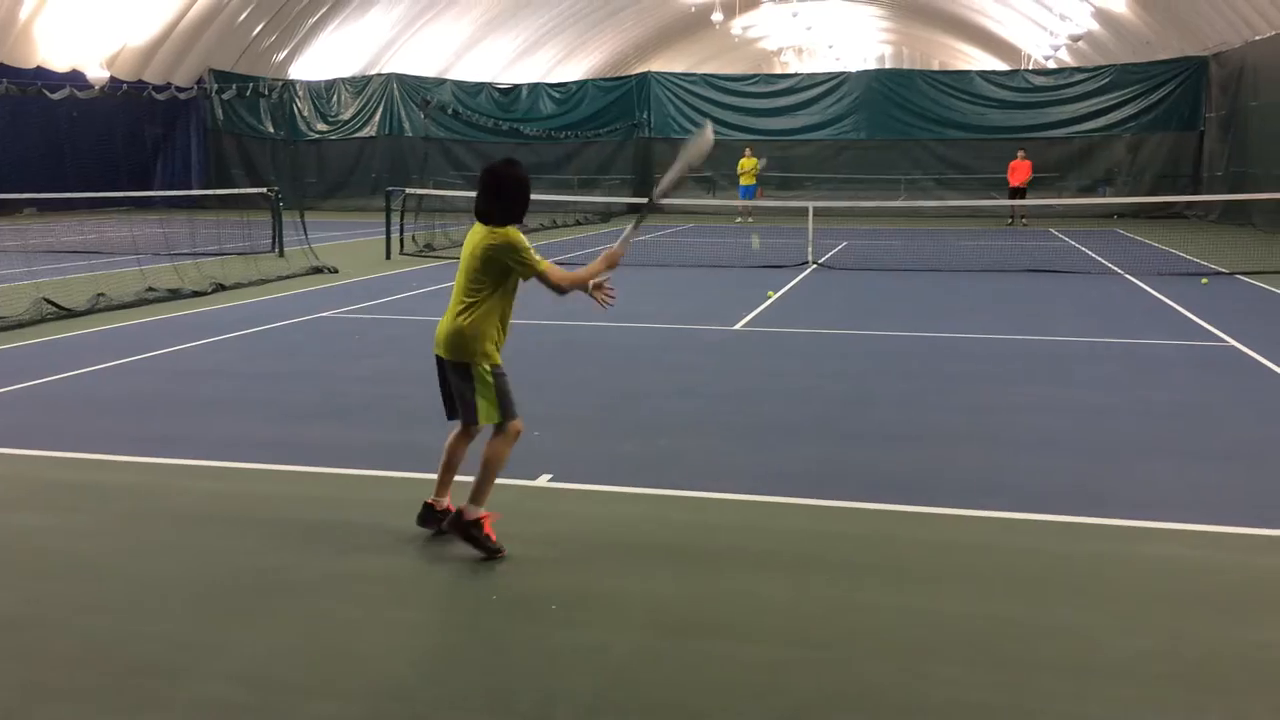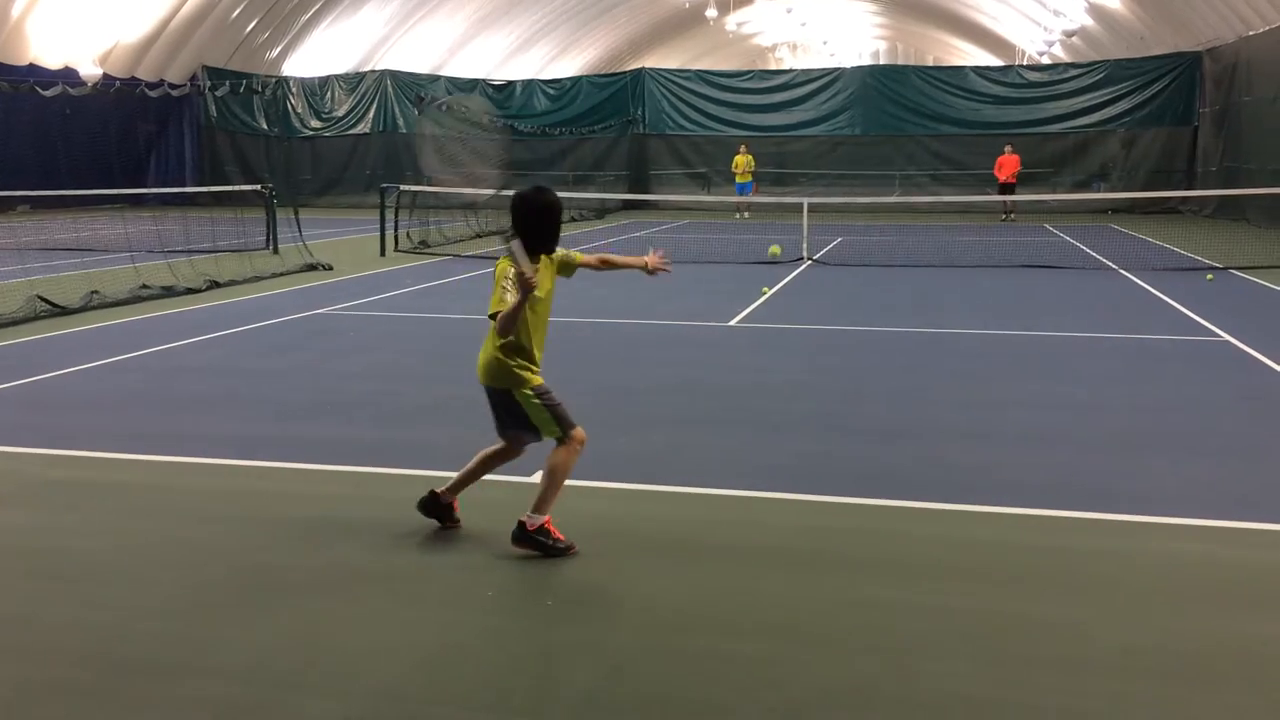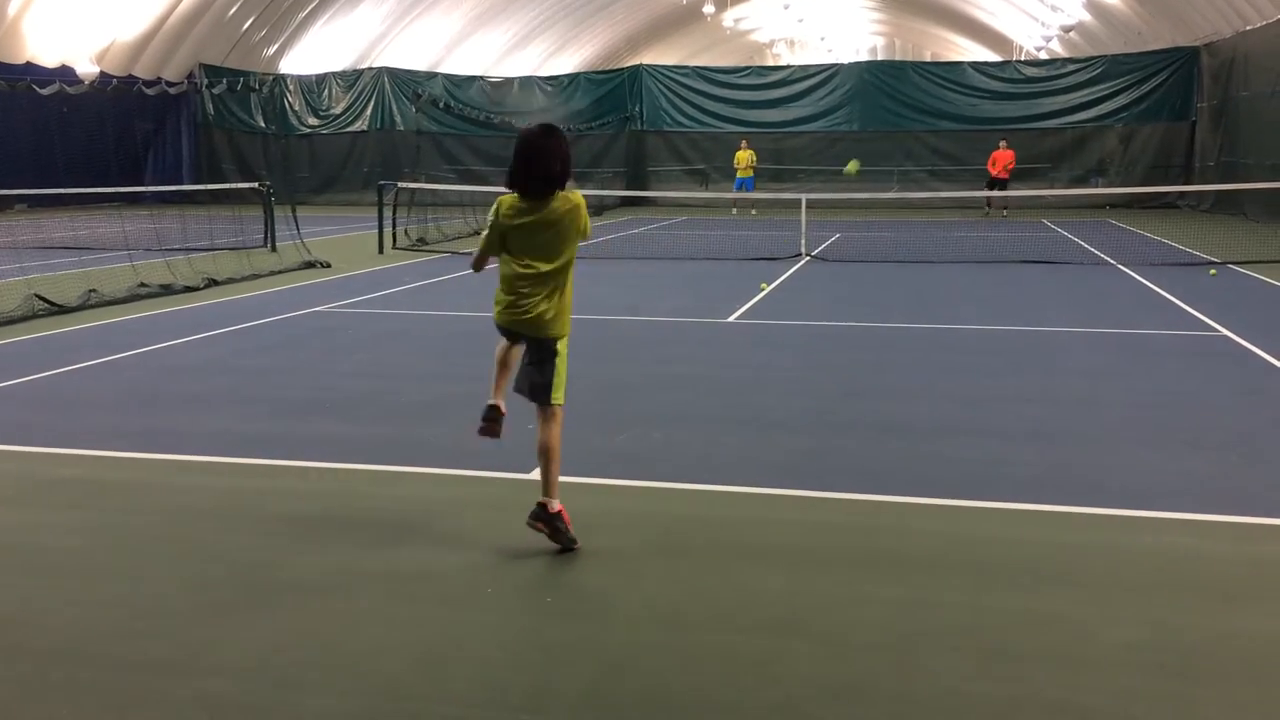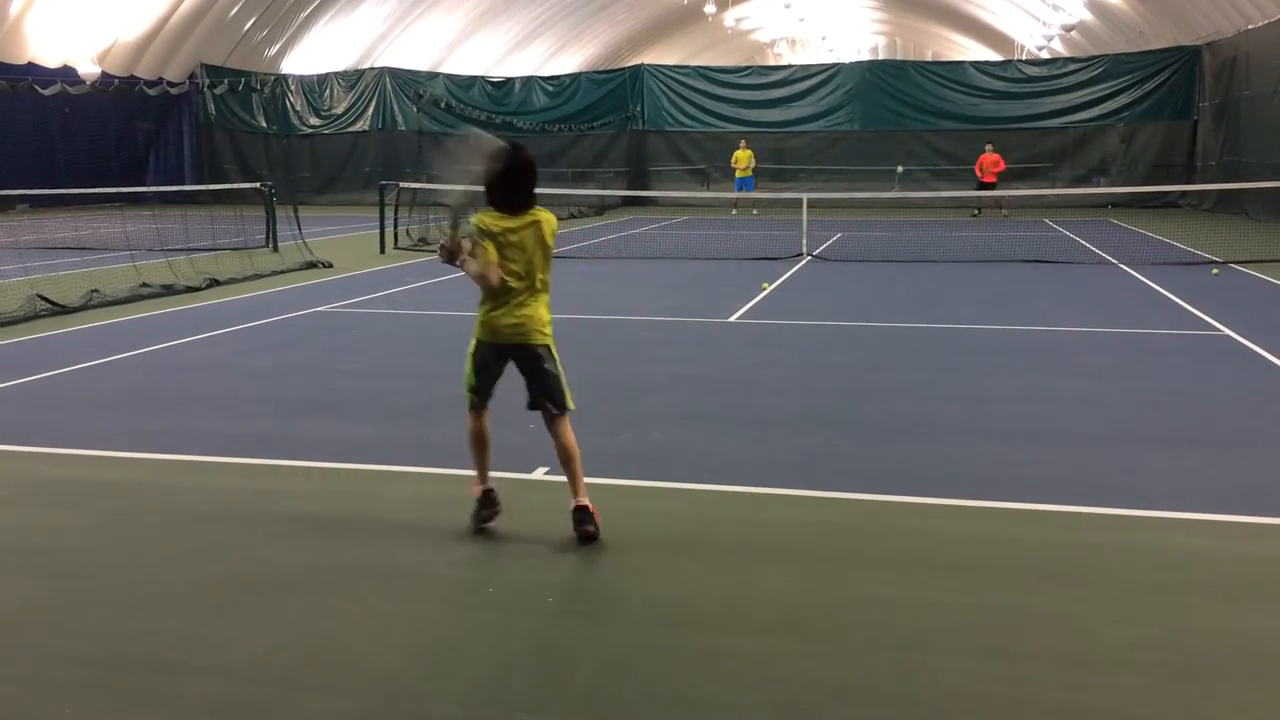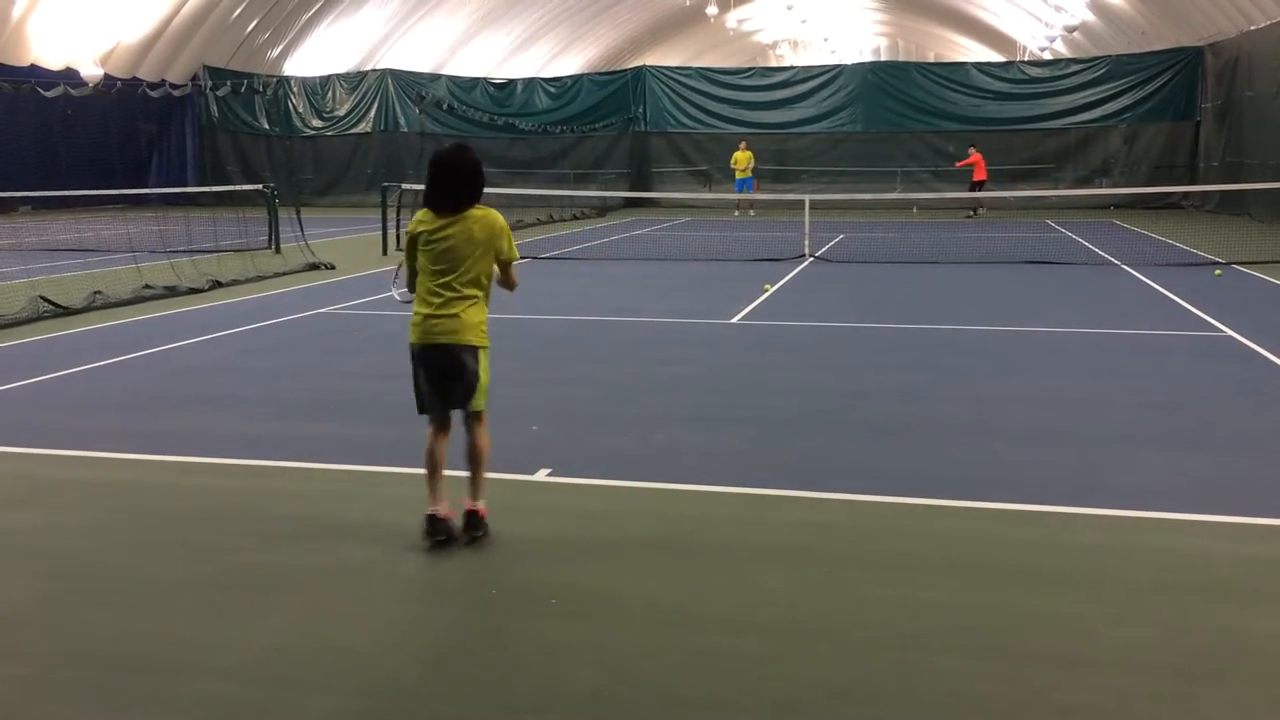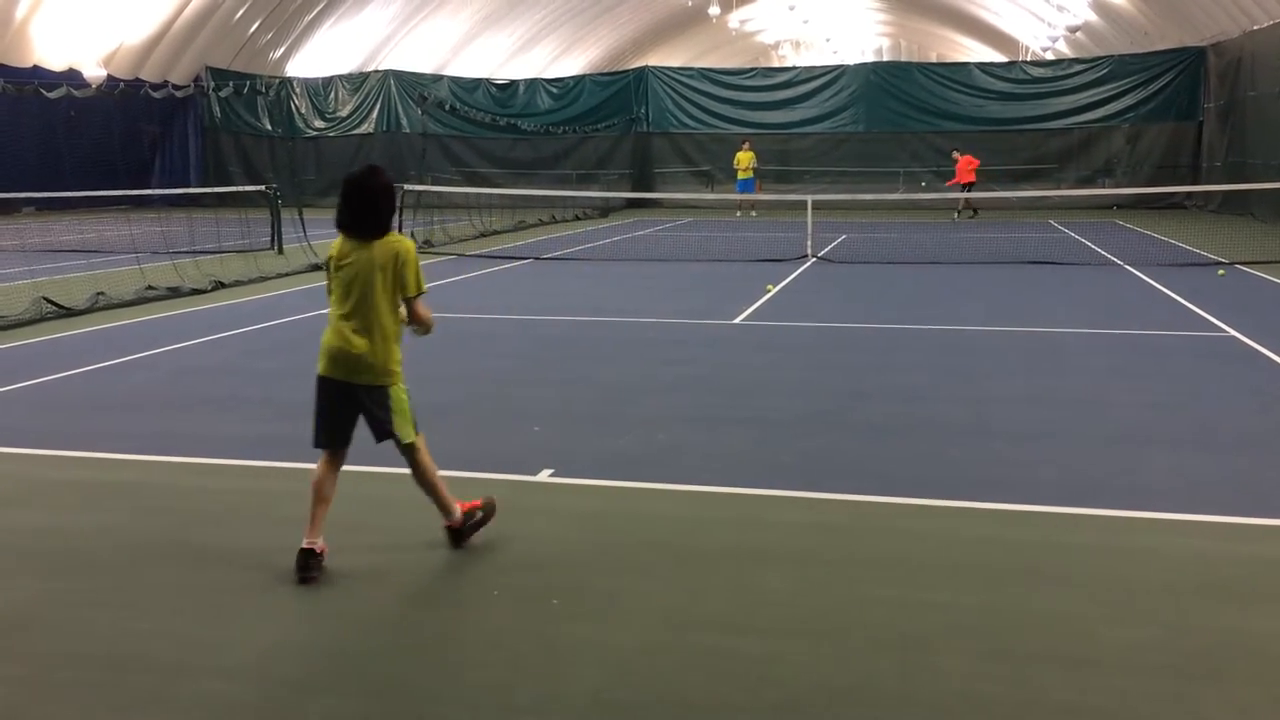
dt=0.4s
person 1, frame 1
left shoulder: (482, 231)
right shoulder: (506, 239)
left elbow: (540, 268)
right elbow: (558, 284)
left wrist: (586, 283)
right wrist: (602, 264)
left hip: (451, 341)
right hip: (472, 346)
left knee: (469, 425)
right knee: (508, 428)
left ankle: (437, 506)
right ankle: (472, 516)
person 1, frame 2
left shoulder: (551, 258)
right shoulder: (509, 269)
left elbow: (599, 261)
right elbow: (502, 328)
left wrist: (641, 263)
right wrist: (522, 298)
left hip: (508, 370)
right hip: (511, 372)
left knee: (514, 444)
right knee: (572, 438)
left ankle: (442, 498)
right ankle: (534, 525)
person 1, frame 3
left shoulder: (506, 207)
right shoulder: (573, 205)
left elbow: (478, 264)
left hip: (509, 315)
right hip: (549, 323)
left knee: (513, 341)
right knee: (550, 412)
left ankle: (494, 405)
right ankle: (549, 507)
person 1, frame 4
left shoulder: (484, 223)
right shoulder: (546, 221)
left elbow: (490, 280)
left wrist: (461, 258)
left hip: (492, 332)
right hip: (533, 332)
left knee: (477, 409)
right knee: (557, 419)
left ankle: (485, 492)
right ankle: (581, 507)
person 1, frame 5
left shoulder: (420, 224)
right shoulder: (491, 222)
left elbow: (412, 283)
right elbow: (510, 283)
left hip: (425, 335)
right hip: (466, 335)
left knee: (439, 425)
right knee: (475, 420)
left ankle: (436, 513)
right ankle: (475, 509)
person 1, frame 6
left shoulder: (337, 249)
right shoulder: (399, 248)
right elbow: (418, 316)
right wrist: (425, 323)
left hip: (333, 364)
right hip: (377, 366)
left knee: (331, 455)
right knee: (411, 447)
left ankle: (311, 546)
right ankle: (456, 518)
